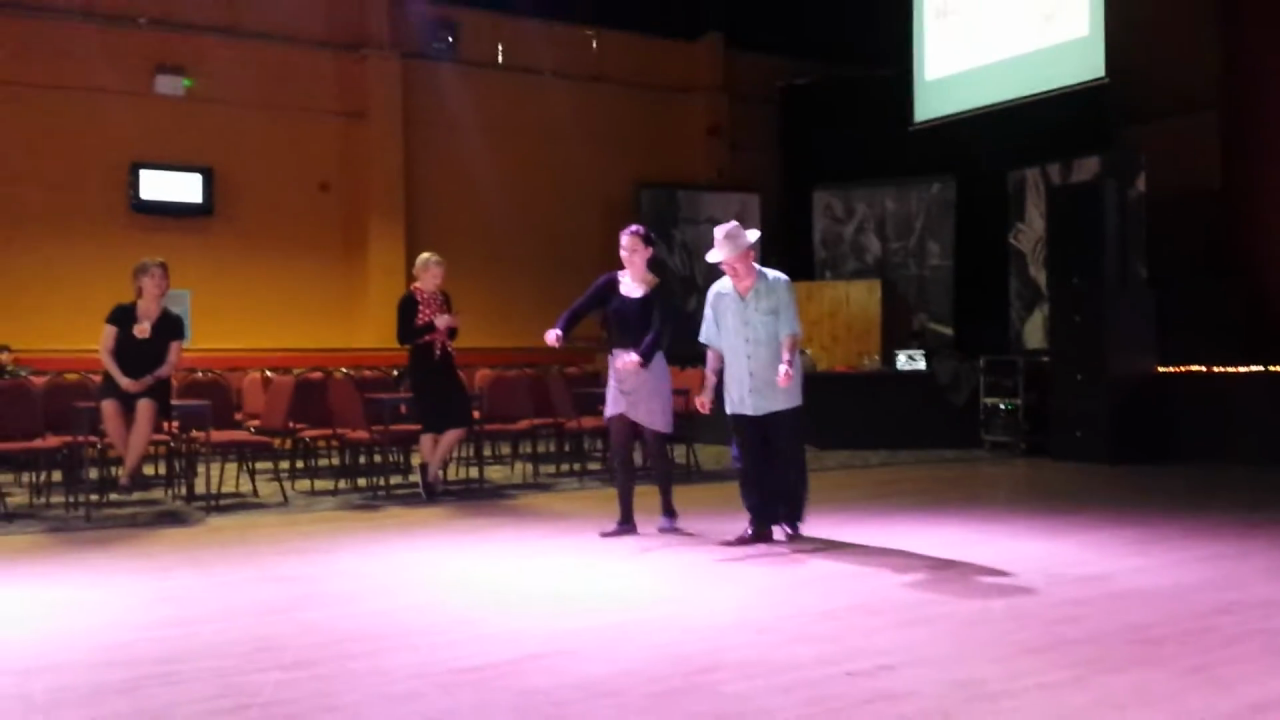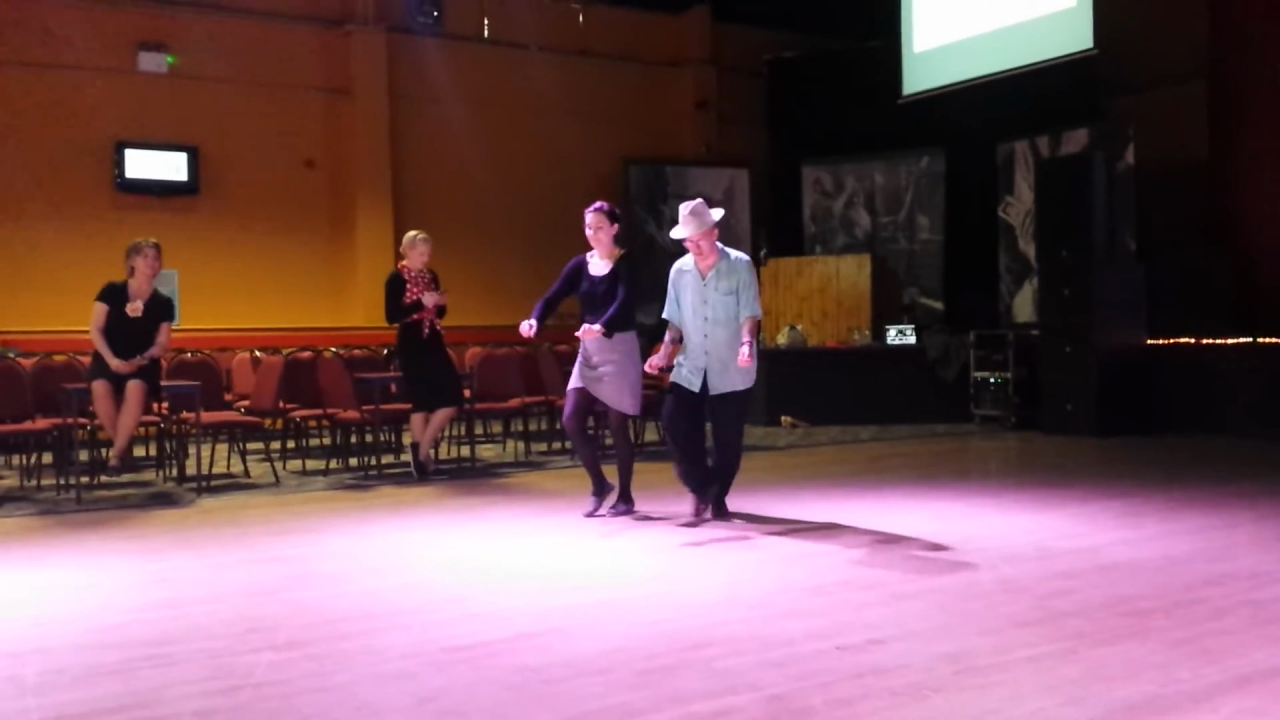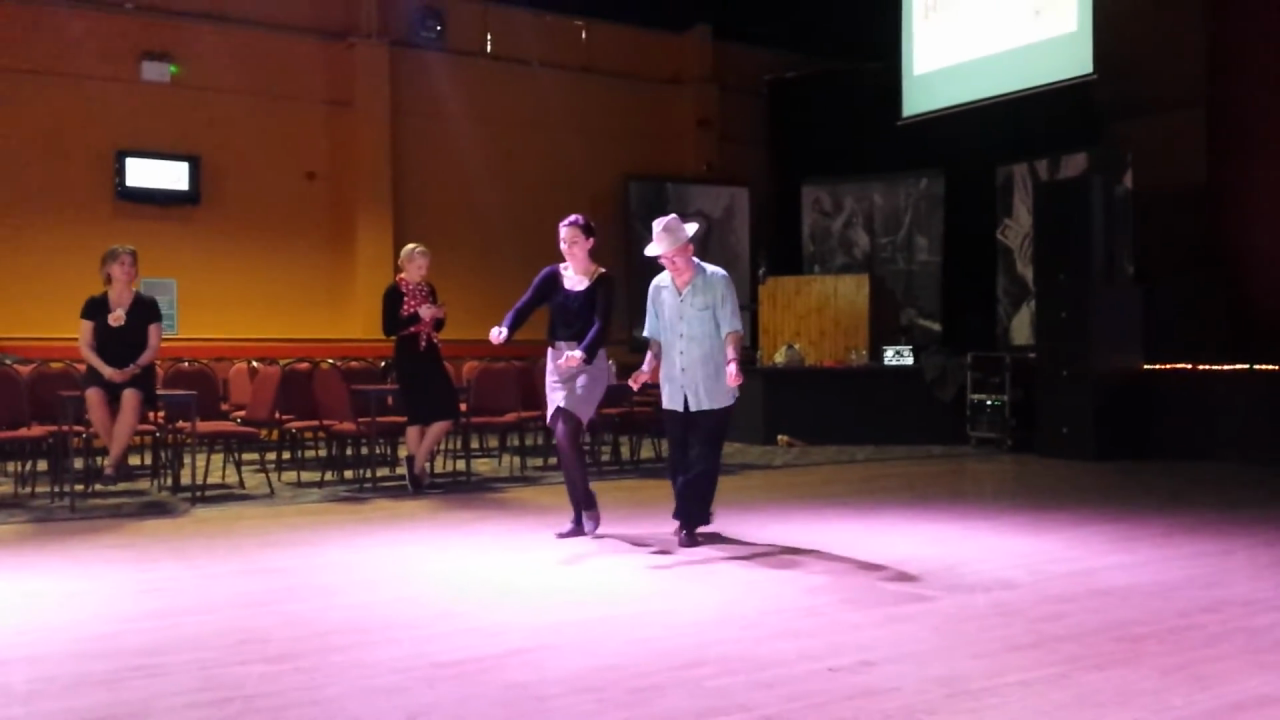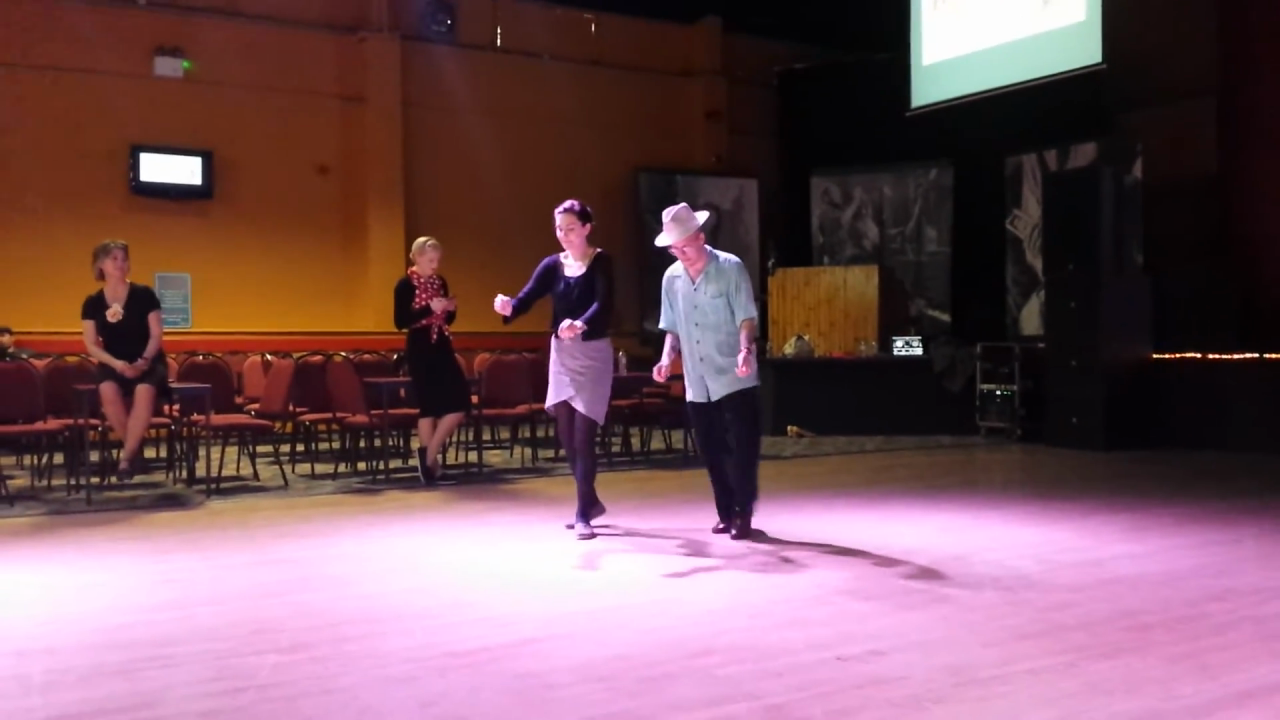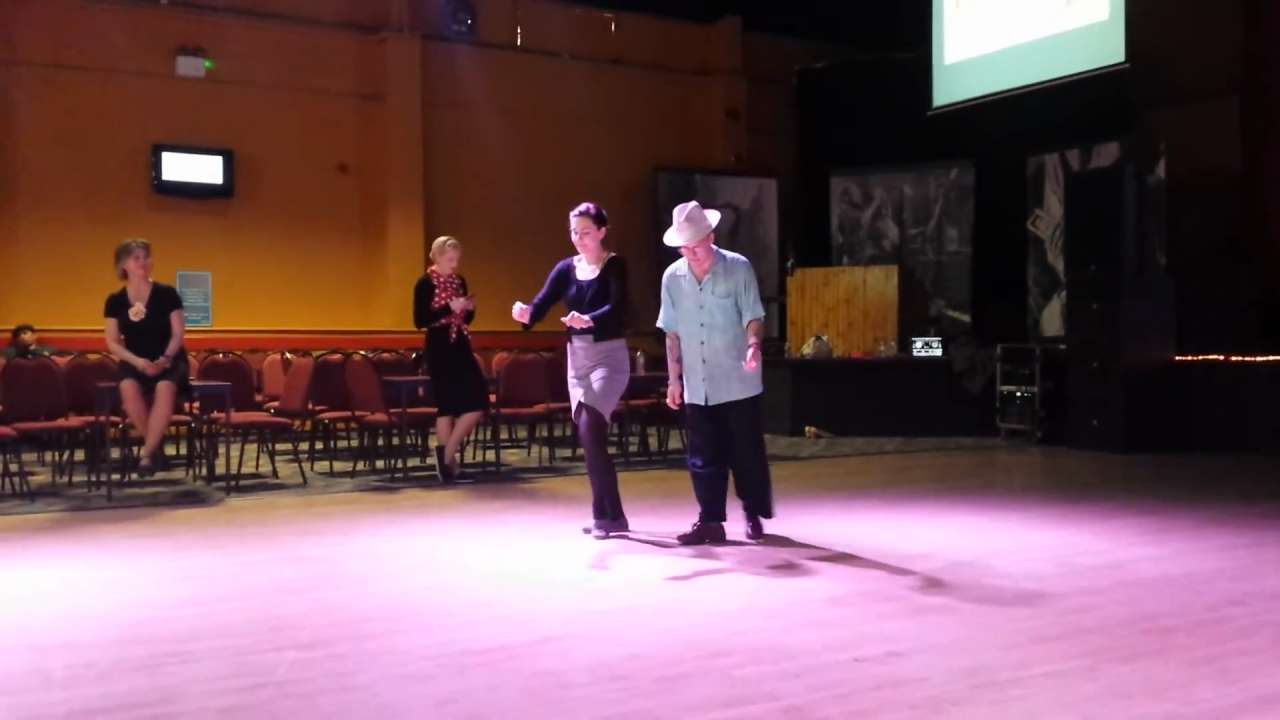
dt=0.5s
person 1, frame 1
left shoulder: (778, 285)
right shoulder: (717, 294)
left elbow: (789, 332)
right elbow: (714, 345)
left wrist: (786, 363)
right wrist: (708, 387)
left hip: (779, 393)
right hip: (740, 395)
left knee: (788, 458)
right knee: (750, 462)
left ankle: (789, 518)
right ankle: (760, 523)
person 1, frame 2
left shoulder: (740, 266)
right shoulder: (679, 271)
left elbow: (749, 314)
right elbow: (676, 321)
left wrist: (746, 343)
right wrist: (664, 353)
left hip: (731, 371)
right hip: (690, 367)
left knee: (728, 437)
right knee: (674, 422)
left ankle: (717, 495)
right ankle: (702, 487)
person 1, frame 3
left shoulder: (717, 281)
right shoulder: (658, 288)
left elbow: (731, 330)
right elbow: (656, 338)
left wrist: (732, 361)
right wrist: (647, 368)
left hip: (710, 389)
right hip: (673, 389)
left knee: (702, 457)
right knee: (679, 456)
left ankle: (688, 521)
right ankle: (691, 515)
person 1, frame 4
left shoulder: (731, 268)
right shoulder: (671, 278)
left elbow: (746, 318)
left wrist: (745, 350)
right wrist: (667, 359)
left hip: (733, 376)
right hip: (697, 379)
left knee: (742, 443)
right knee: (712, 450)
left ankle: (742, 511)
right ankle: (728, 510)
person 1, frame 5
left shoulder: (738, 269)
right shoulder: (672, 278)
left elbow: (752, 317)
right elbow: (672, 332)
left wrist: (753, 346)
right wrist: (674, 378)
left hip: (738, 381)
right hip: (697, 384)
left knee: (746, 452)
right knee: (704, 455)
left ankle: (753, 514)
right ankle: (712, 521)
person 2, frame 1
left shoulder: (658, 290)
right shoulder: (610, 282)
left elbow: (659, 331)
right elbow: (581, 308)
left wrist: (640, 357)
right wrist: (560, 330)
left hip: (650, 369)
right hip: (618, 370)
left knee: (654, 445)
right knee: (620, 447)
left ankle: (668, 511)
right ankle: (625, 518)
person 2, frame 2
left shoulder: (625, 263)
right shoulder: (580, 265)
left elbow: (623, 302)
right elbow: (555, 296)
left wrist: (600, 327)
right wrist: (535, 320)
left hip: (620, 347)
right hip: (588, 351)
left knee: (617, 427)
right knee: (571, 420)
left ankle: (625, 496)
right ankle: (599, 484)
person 2, frame 3
left shoulder: (603, 280)
right shoulder: (551, 275)
left elbow: (602, 324)
right elbow: (525, 306)
left wrist: (582, 353)
right wrist: (505, 329)
left hip: (589, 364)
right hip: (557, 362)
left knee: (569, 436)
right knee: (563, 443)
left ankle: (587, 501)
right ankle: (577, 514)
person 2, frame 4
left shoulder: (601, 262)
right shoulder: (553, 264)
left elbow: (603, 304)
right elbow: (528, 297)
left wrist: (581, 323)
right wrist: (509, 306)
left hip: (593, 353)
right hip: (562, 353)
left knee: (584, 436)
right knee: (567, 435)
left ankle: (583, 514)
right ankle: (590, 501)
person 2, frame 5
left shoulder: (614, 266)
right shoulder: (566, 268)
left elbow: (616, 309)
right elbow: (543, 303)
left wrist: (588, 320)
right wrist: (526, 313)
left hip: (608, 355)
right hip: (577, 357)
left knee: (590, 431)
right knee: (592, 438)
left ankle: (600, 513)
right ankle: (614, 514)
person 3, frame 1
left shoulder: (443, 298)
right shoulder: (409, 300)
right elbow: (403, 338)
left wrist: (453, 326)
right wrist: (432, 325)
left hip: (444, 363)
right hip: (422, 365)
left knee: (461, 419)
right knee: (431, 421)
left ankle: (431, 469)
right ankle: (430, 475)
person 3, frame 2
left shoulder: (431, 276)
right shoulder: (396, 278)
right elbow: (392, 317)
left wrist: (441, 304)
right wrist: (420, 303)
left hip: (433, 341)
right hip: (411, 344)
left knee: (451, 397)
right knee: (421, 401)
left ankle: (423, 449)
right ankle: (420, 455)
person 3, frame 3
left shoulder: (429, 289)
right shoulder: (394, 291)
right elbow: (389, 329)
left wrist: (439, 316)
right wrist: (417, 316)
left hip: (430, 354)
right hip: (408, 356)
left knee: (448, 410)
right knee: (417, 413)
left ankle: (417, 463)
right ankle: (417, 469)
person 3, frame 4
left shoulder: (440, 282)
right shoulder: (406, 284)
right elbow: (400, 322)
left wrist: (450, 309)
right wrist: (429, 309)
left hip: (442, 347)
right hip: (420, 349)
left knee: (459, 402)
right knee: (429, 405)
left ankle: (429, 456)
right ankle: (429, 462)
person 3, frame 5
left shoulder: (459, 281)
right shoulder: (425, 284)
right elbow: (420, 321)
left wrist: (469, 309)
right wrist: (448, 308)
left hip: (461, 346)
right hip: (439, 348)
left knee: (477, 401)
right knee: (447, 404)
left ankle: (447, 455)
right ankle: (447, 461)
person 4, frame 1
left shoulder: (173, 321)
right shoulder: (121, 313)
left elbow: (171, 363)
right elbow: (105, 352)
left wrist: (149, 380)
right wrist: (121, 379)
left hip: (153, 383)
right hip: (119, 380)
left knee: (145, 408)
right knee: (109, 407)
left ankle: (127, 471)
right ankle: (132, 465)
person 4, frame 2
left shoulder: (164, 303)
right shoulder: (111, 291)
left elbow: (161, 344)
right elbow: (95, 330)
left wrist: (140, 360)
right wrist: (111, 360)
left hip: (142, 363)
right hip: (107, 359)
left knee: (135, 388)
right knee: (100, 388)
left ankle: (117, 453)
right ankle: (122, 445)
person 4, frame 3
left shoulder: (148, 305)
right shoulder: (94, 304)
left elbow: (153, 346)
right elbow: (85, 346)
left wrist: (134, 368)
right wrist: (105, 369)
left hip: (137, 371)
right hip: (102, 370)
left knee: (131, 397)
right knee: (94, 396)
left ankle: (112, 462)
right ankle: (117, 454)
person 4, frame 4
left shoulder: (144, 294)
right shoulder: (92, 303)
left elbow: (156, 335)
right elbow: (91, 345)
left wrist: (143, 361)
right wrist: (116, 363)
left hip: (148, 362)
right hip: (113, 364)
left knee: (144, 391)
right knee: (109, 391)
left ankle: (127, 454)
right ankle: (133, 447)
person 4, frame 5
left shoulder: (166, 293)
right shoulder: (115, 301)
left elbow: (178, 333)
right elbow: (112, 343)
left wrist: (165, 359)
right wrist: (137, 361)
left hip: (169, 361)
right hip: (135, 362)
left knee: (165, 388)
right knee: (128, 388)
left ankle: (147, 452)
right ankle: (154, 444)
